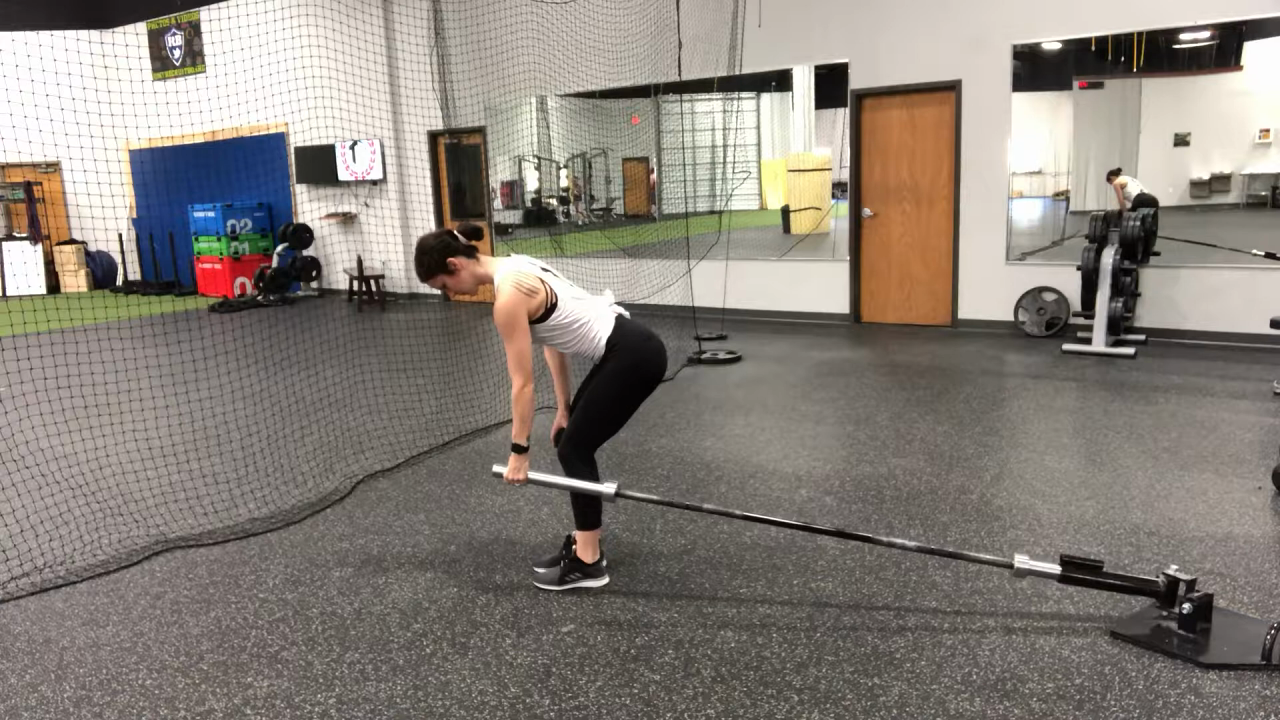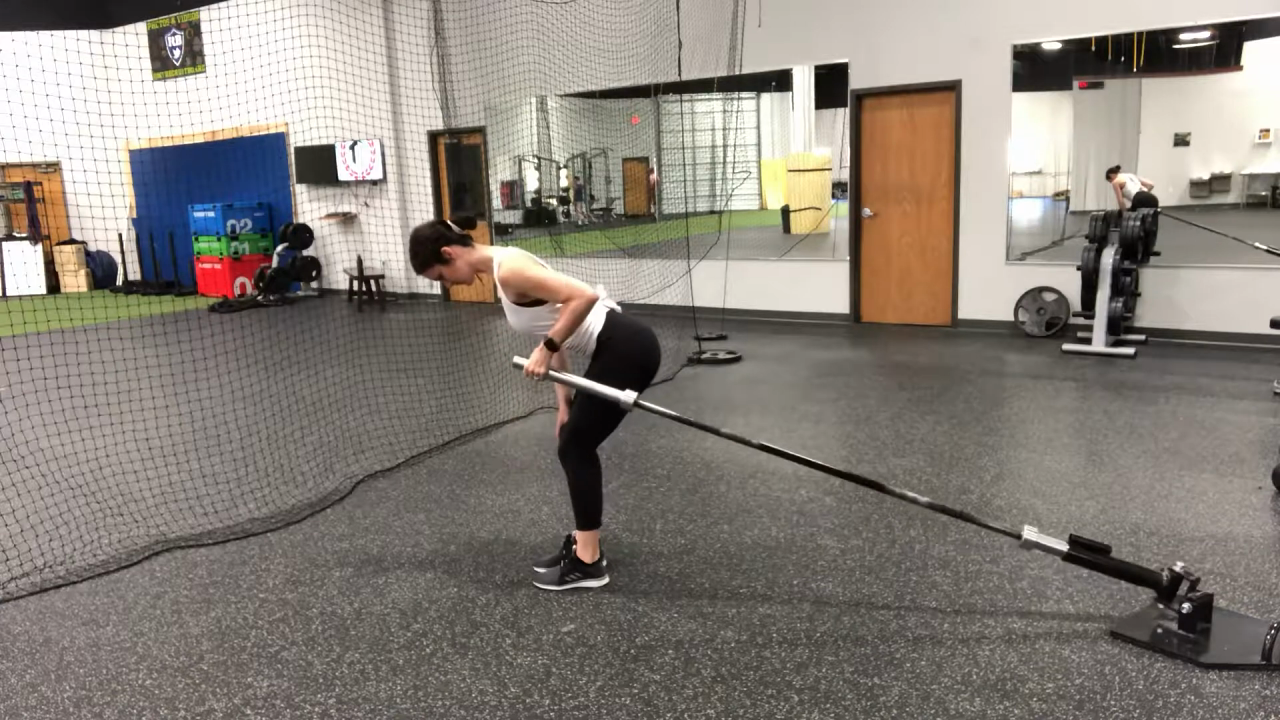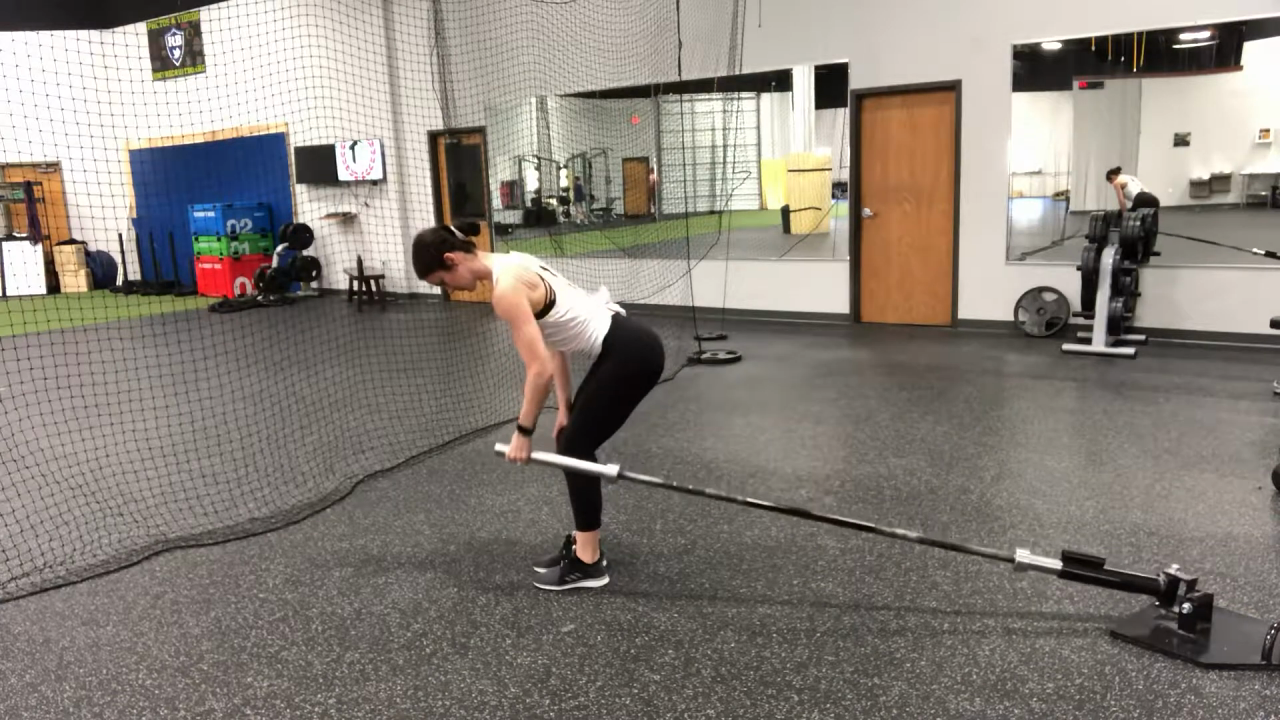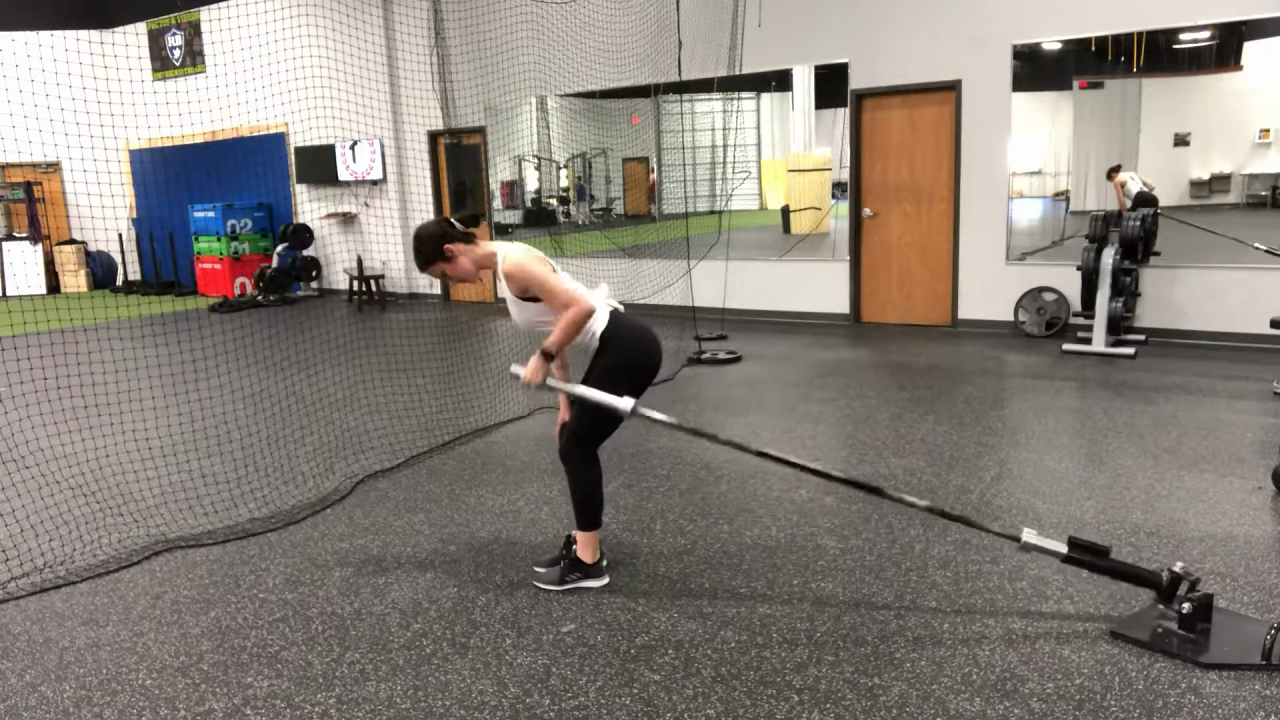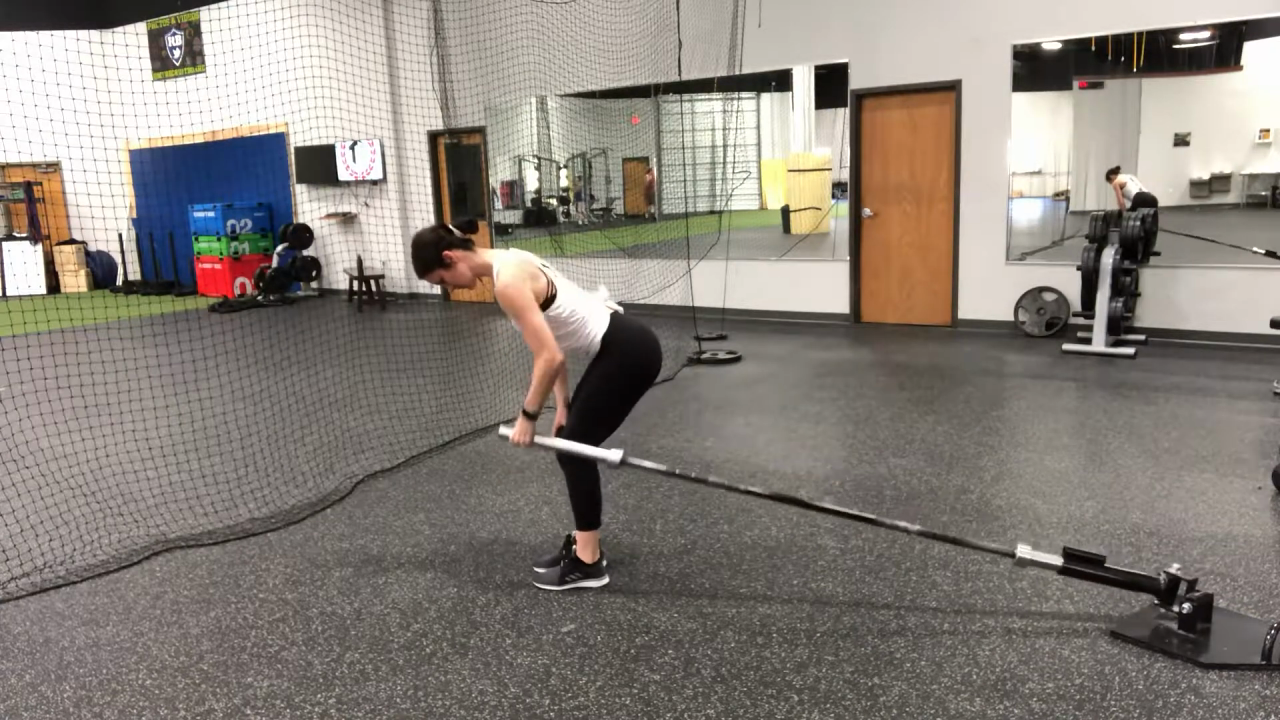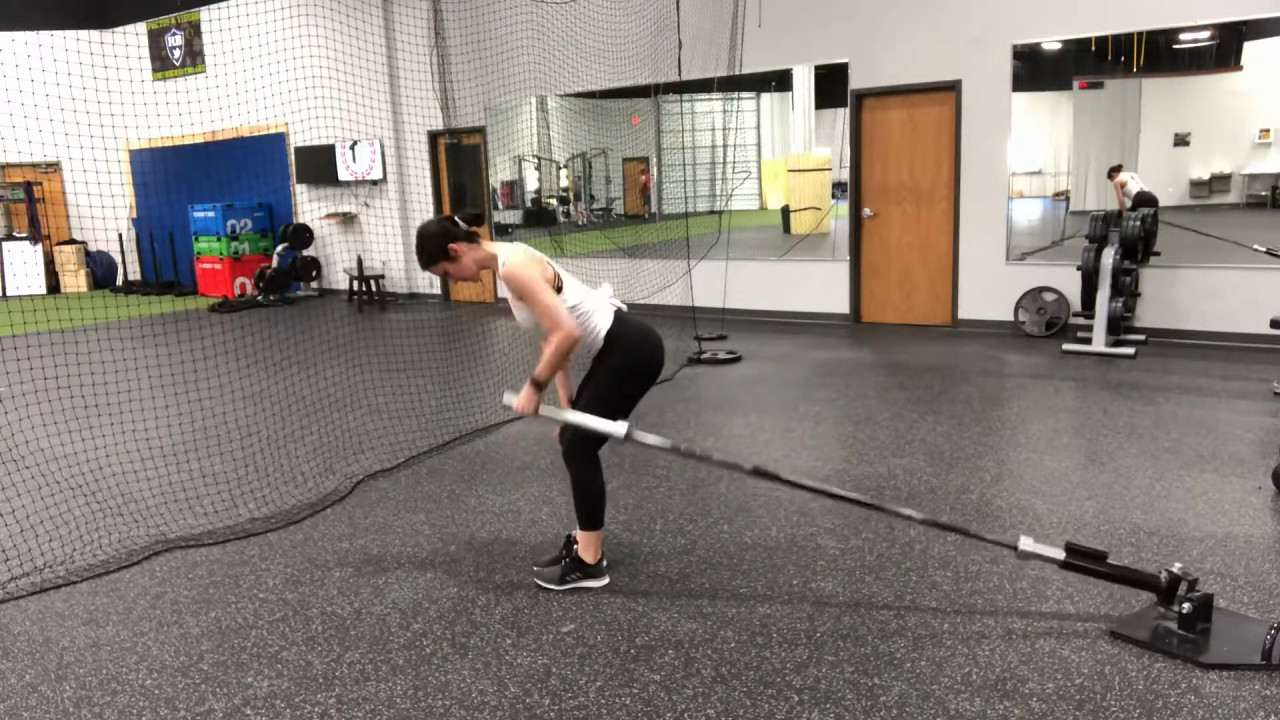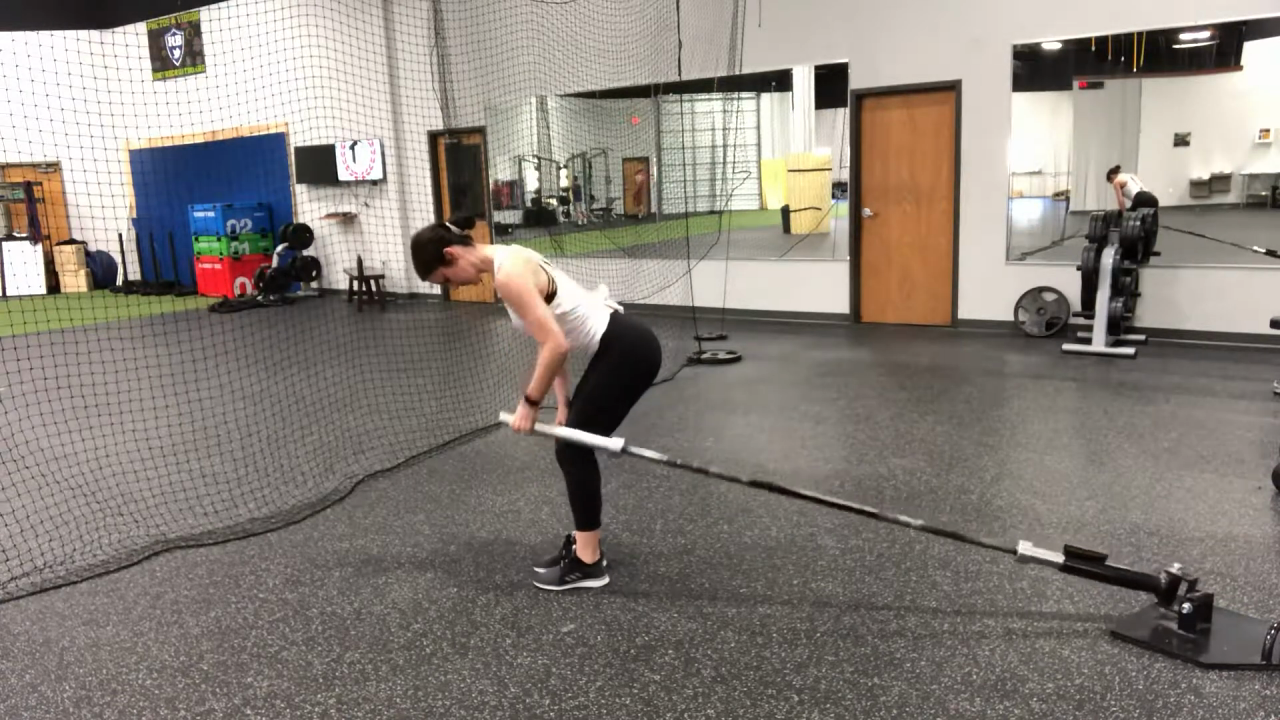
dt=0.7s
person 1, frame 1
left shoulder: (509, 296)
right shoulder: (514, 268)
left elbow: (523, 383)
left wrist: (519, 451)
right wrist: (564, 409)
left hip: (634, 356)
right hip: (623, 349)
left knee: (574, 449)
right knee: (570, 441)
left ankle: (588, 562)
right ankle: (582, 543)
person 1, frame 2
left shoulder: (509, 269)
right shoulder: (504, 267)
left elbow: (584, 295)
right elbow: (554, 323)
left wrist: (545, 349)
right wrist: (565, 402)
left hip: (626, 350)
right hip: (618, 346)
left knee: (575, 448)
right knee: (575, 443)
left ankle: (588, 563)
right ankle: (583, 544)
person 1, frame 3
left shoulder: (507, 289)
right shoulder: (512, 266)
left elbow: (541, 370)
left wrist: (523, 433)
right wrist: (565, 407)
left hip: (632, 354)
right hip: (622, 347)
left knee: (576, 449)
right knee: (571, 444)
left ankle: (588, 562)
right ankle: (583, 544)
person 1, frame 4
left shoulder: (512, 263)
right shoulder: (506, 263)
left elbow: (583, 306)
right elbow: (555, 324)
left wrist: (542, 358)
right wrist: (566, 401)
left hip: (628, 349)
right hip: (617, 346)
left knee: (576, 447)
right knee: (574, 441)
left ankle: (588, 563)
right ankle: (583, 543)
person 1, frame 5
left shoulder: (508, 281)
right shoulder: (510, 265)
left elbow: (550, 357)
right elbow: (553, 344)
left wrist: (528, 417)
right wrist: (563, 404)
left hip: (629, 352)
right hip: (618, 347)
left knee: (574, 449)
right knee: (570, 442)
left ankle: (588, 563)
right ankle: (583, 543)
person 1, frame 6
left shoulder: (513, 267)
right shoulder: (511, 261)
left elbow: (567, 333)
right elbow: (558, 332)
left wrist: (535, 388)
right wrist: (566, 401)
left hip: (631, 350)
right hip: (618, 346)
left knee: (579, 447)
right knee: (574, 441)
left ankle: (589, 563)
right ankle: (584, 542)
person 1, frame 7
left shoulder: (508, 275)
right shoulder: (510, 262)
left elbow: (556, 345)
right elbow: (554, 339)
left wrist: (529, 405)
right wrist: (563, 402)
left hip: (628, 351)
right hip: (617, 347)
left knee: (573, 449)
right knee: (572, 442)
left ankle: (588, 563)
right ankle: (582, 543)
